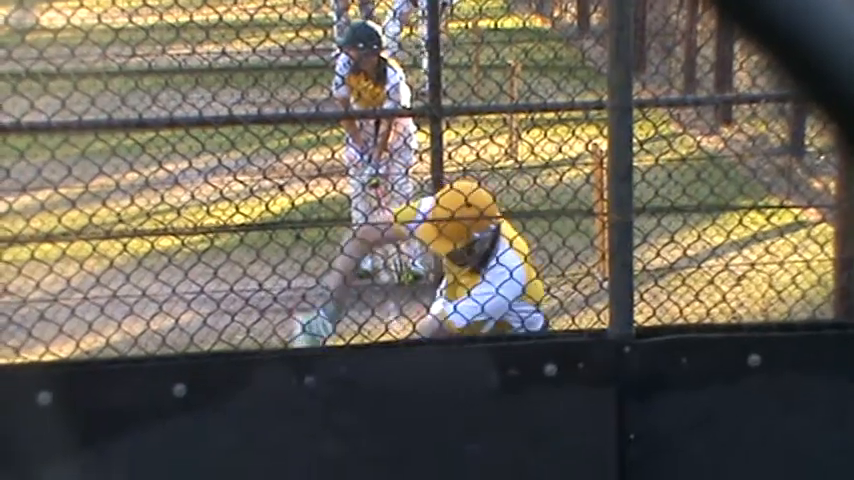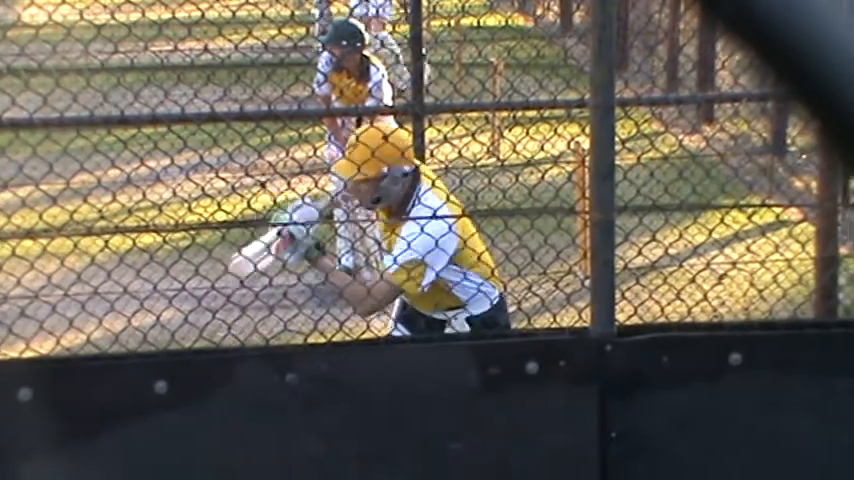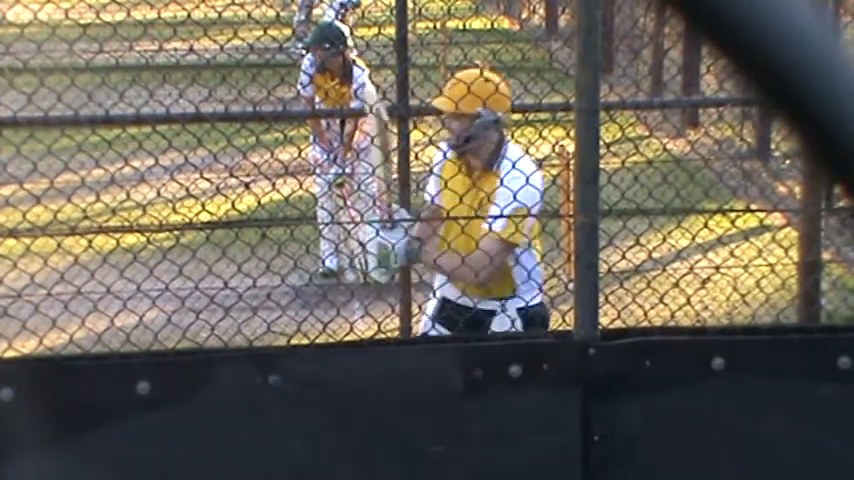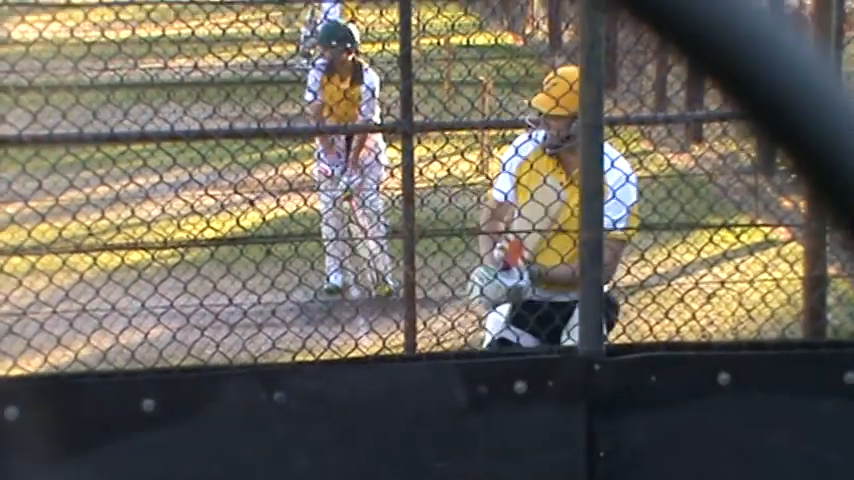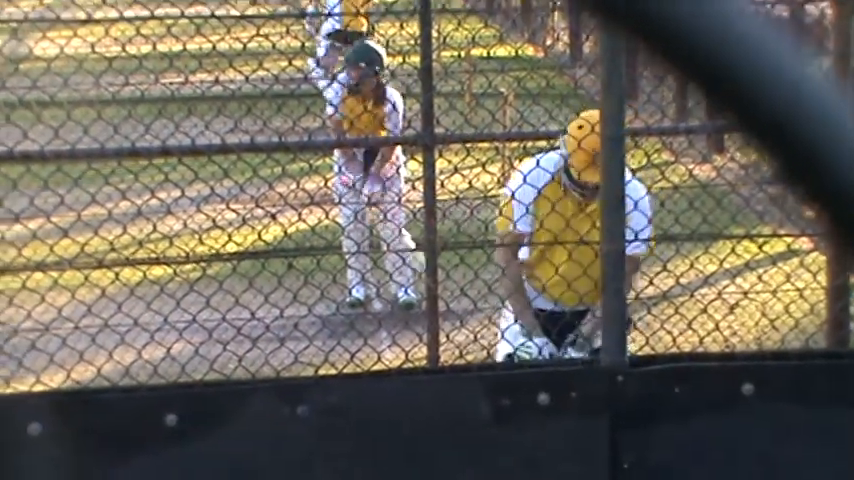
dt=0.5s
person 1, frame 1
left shoulder: (392, 76)
right shoulder: (345, 65)
left elbow: (388, 122)
right elbow: (344, 108)
left wrist: (378, 158)
right wrist: (359, 145)
left hip: (394, 132)
right hip: (360, 130)
left knee: (399, 193)
right knee: (361, 194)
left ankle: (412, 259)
right ankle: (365, 258)
person 1, frame 2
left shoulder: (375, 73)
right shoulder: (328, 62)
left elbow: (373, 119)
right elbow: (325, 103)
right wrist: (340, 142)
right hip: (343, 125)
right knee: (344, 190)
right ankle: (348, 255)
person 1, frame 3
left shoulder: (358, 74)
right shoulder: (311, 64)
left elbow: (355, 119)
right elbow: (308, 104)
left wrist: (343, 158)
right wrist: (321, 141)
left hip: (361, 125)
right hip: (326, 124)
left knee: (366, 188)
right knee: (326, 189)
left ankle: (376, 258)
right ankle: (331, 256)
person 1, frame 4
left shoulder: (367, 77)
right shoulder: (319, 71)
left elbow: (364, 125)
right elbow: (316, 113)
left wrist: (352, 166)
right wrist: (329, 154)
left hip: (365, 141)
right hip: (330, 139)
left knee: (370, 205)
right knee: (331, 207)
left ankle: (382, 275)
right ankle: (336, 274)
person 1, frame 5
left shoulder: (391, 99)
right shoulder: (340, 87)
left elbow: (391, 142)
right elbow: (337, 128)
left wrist: (375, 177)
right wrist: (351, 167)
left hip: (383, 155)
right hip: (350, 154)
left knee: (393, 219)
right knee: (352, 219)
left ankle: (405, 286)
right ankle: (358, 286)
person 2, frame 1
left shoulder: (504, 280)
right shoulder: (441, 214)
left elbow: (427, 336)
right elbow: (365, 235)
right wrist: (329, 307)
left hip: (513, 335)
person 2, frame 2
left shoulder: (427, 229)
right shoulder: (398, 171)
left elbow: (364, 302)
left wrist: (314, 255)
left hip: (471, 320)
right hip: (419, 307)
person 2, frame 3
left shoulder: (519, 178)
right shoulder: (448, 155)
left elbow: (481, 271)
right elbow: (432, 219)
left wrist: (413, 252)
right wrist: (401, 243)
left hip: (510, 312)
right hip: (453, 301)
person 2, frame 4
left shoulder: (616, 175)
right shoulder: (523, 151)
left elbow: (604, 264)
right elbow: (491, 219)
left wrist: (534, 275)
right wrist: (490, 271)
left hip: (580, 304)
right hip: (519, 297)
person 2, frame 5
left shoulder: (633, 196)
right shoulder: (533, 177)
left elbow: (622, 277)
right elbow: (506, 255)
left wrist: (583, 338)
right wrist: (531, 331)
left hip: (594, 314)
right hip: (532, 308)
